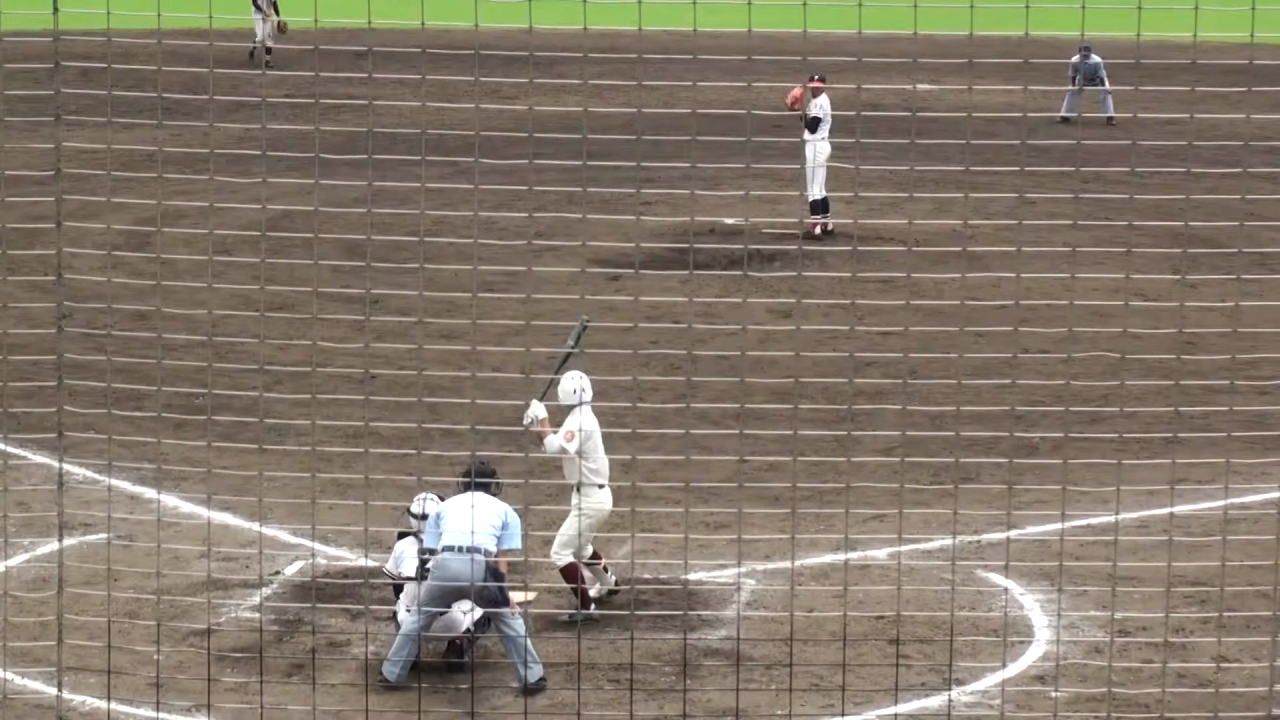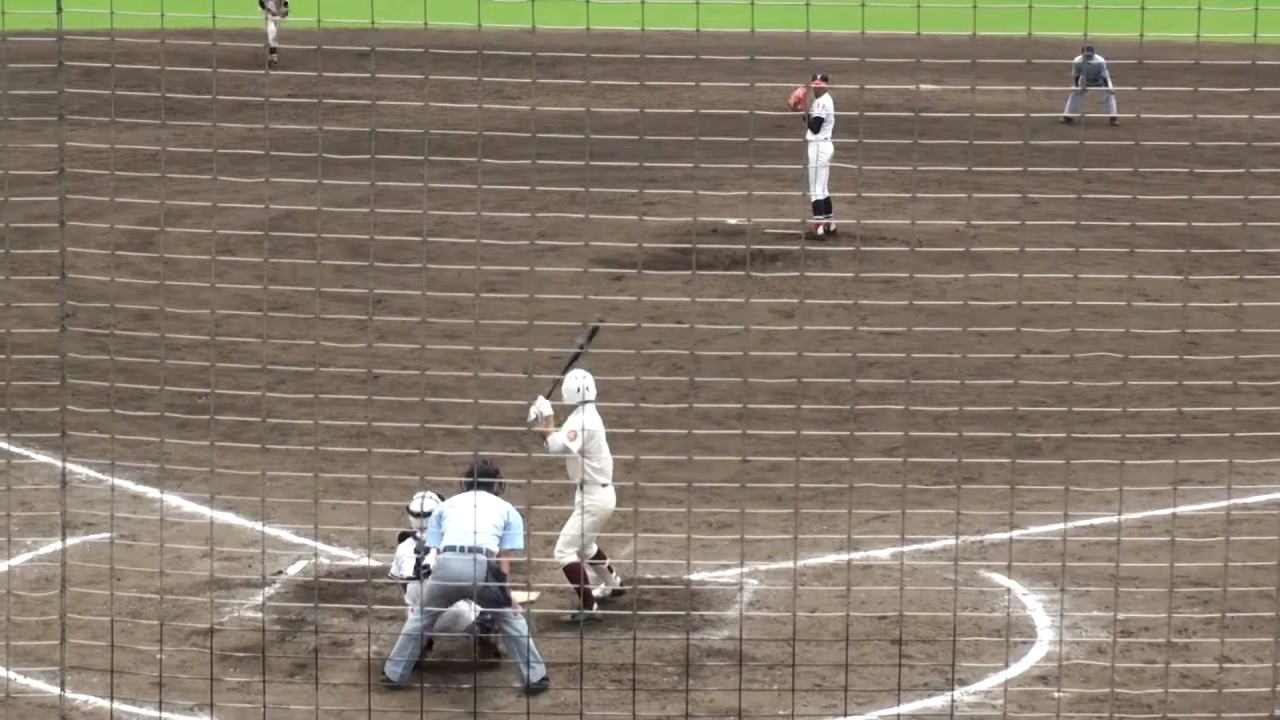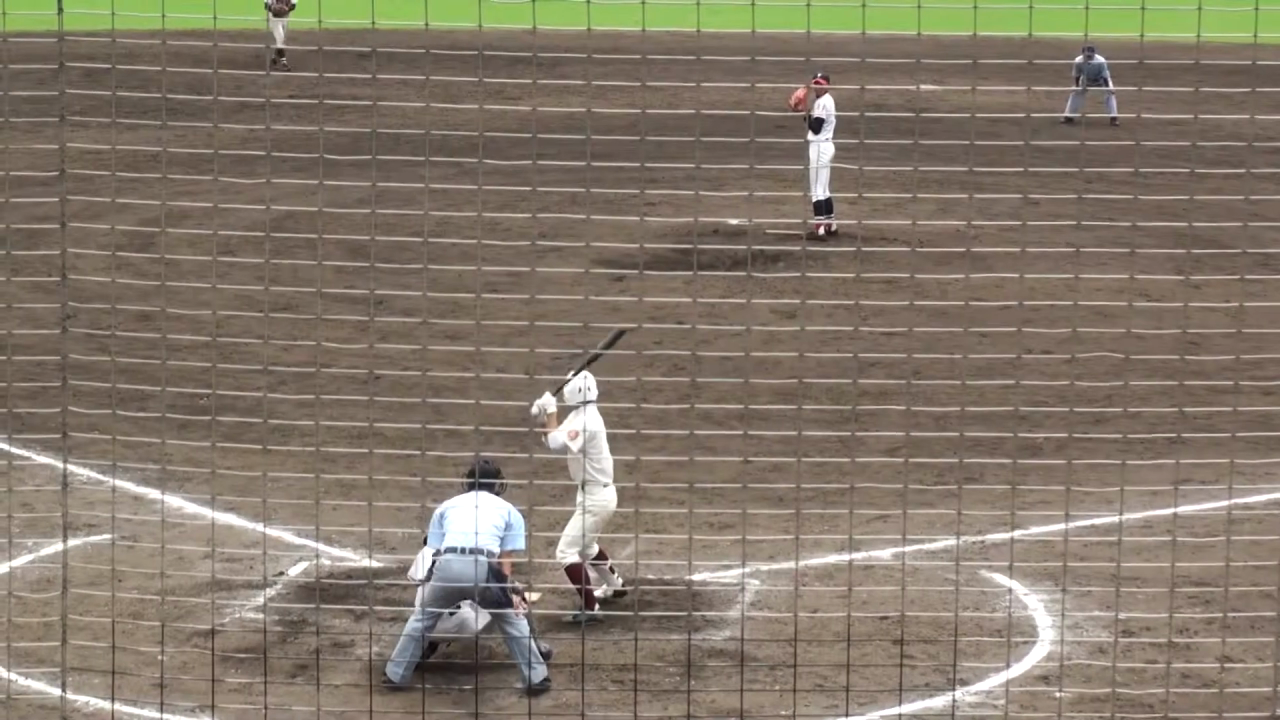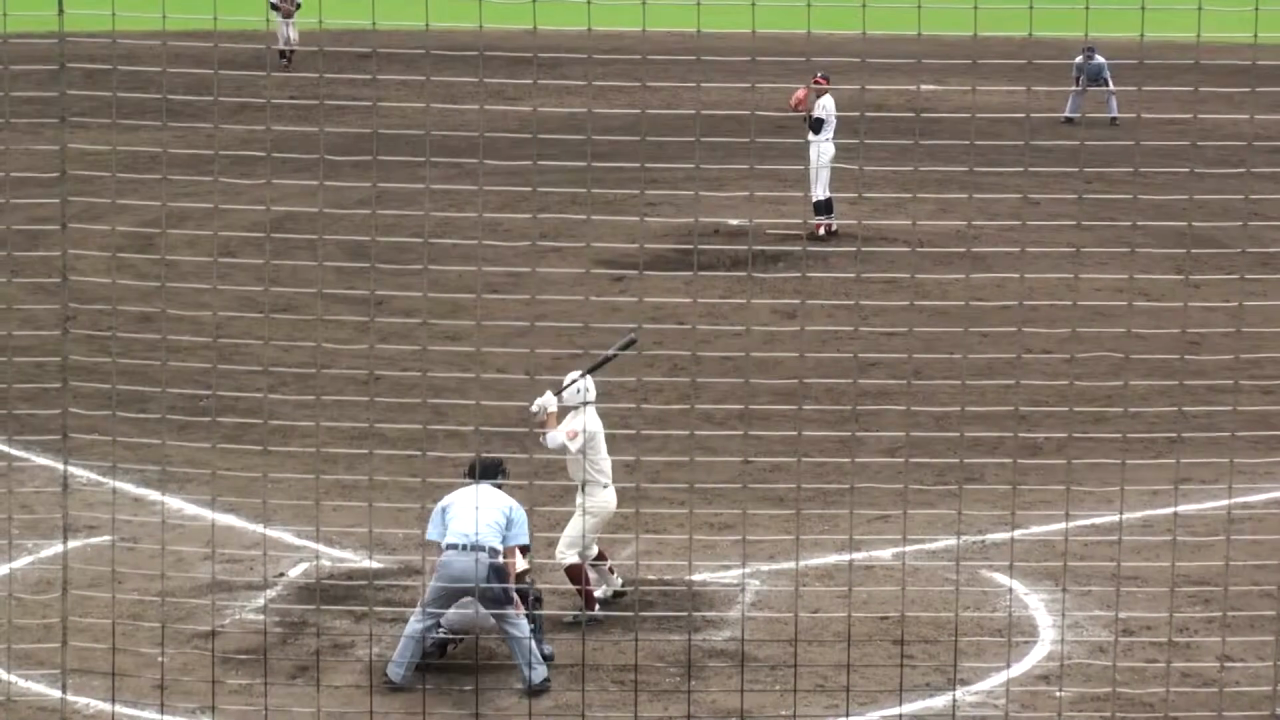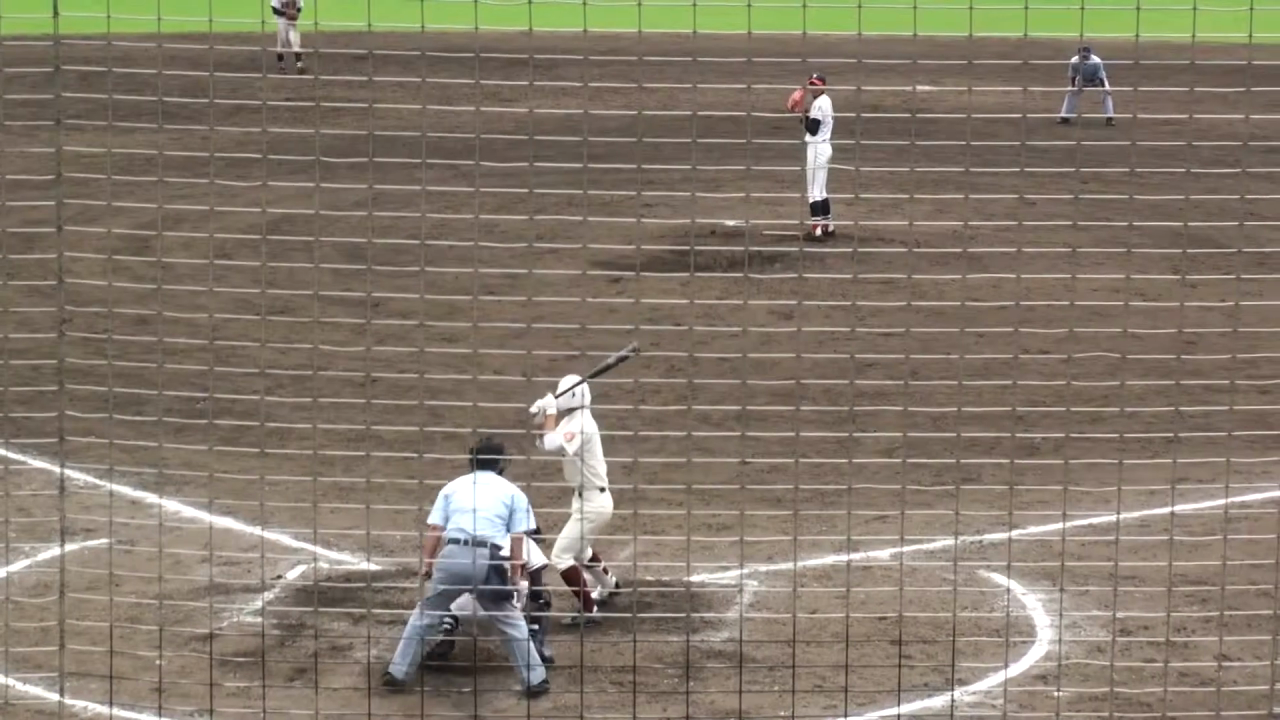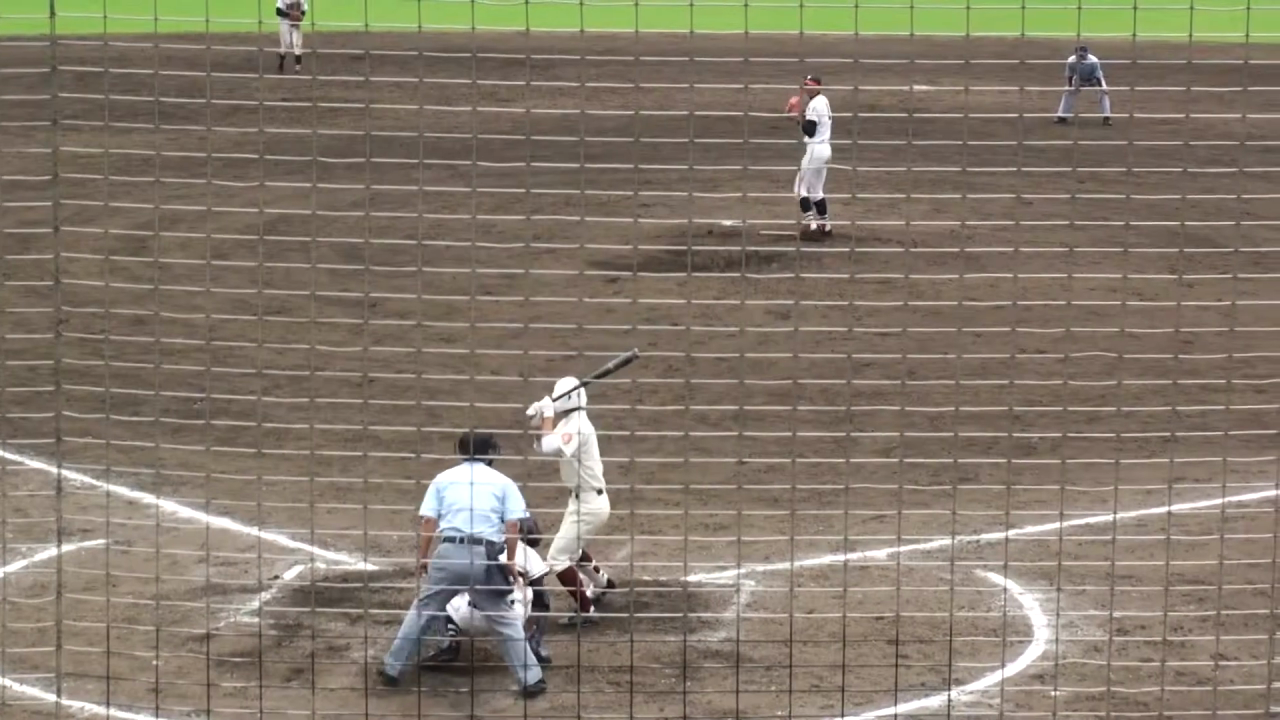
dt=0.2s
person 1, frame 1
left shoulder: (580, 420)
right shoulder: (580, 417)
left elbow: (554, 447)
right elbow: (557, 445)
left wrist: (542, 418)
right wrist: (538, 425)
left hip: (590, 498)
right hip: (592, 495)
left knee: (561, 552)
right knee: (580, 547)
left ankle: (586, 608)
right ankle: (608, 584)
person 1, frame 2
left shoulder: (584, 420)
right shoulder: (583, 415)
left elbow: (556, 446)
right elbow: (559, 442)
left wrist: (548, 415)
right wrist: (541, 422)
left hip: (593, 496)
right hip: (597, 493)
left knee: (565, 551)
right knee: (584, 545)
left ankle: (589, 608)
right ankle: (613, 585)
person 1, frame 3
left shoulder: (586, 420)
right shoulder: (582, 415)
left elbow: (556, 443)
right elbow: (556, 439)
left wrist: (551, 412)
right wrist: (544, 416)
left hip: (595, 496)
right hip: (597, 493)
left knee: (567, 551)
right knee: (585, 545)
left ankle: (590, 609)
right ankle: (615, 585)
person 1, frame 4
left shoulder: (585, 421)
right shoulder: (579, 416)
left elbow: (554, 443)
right elbow: (553, 438)
left wrist: (551, 411)
right wrist: (544, 415)
left hip: (595, 498)
right hip: (595, 494)
left knee: (566, 552)
right knee: (585, 546)
left ankle: (590, 609)
right ankle: (614, 586)
person 1, frame 5
left shoulder: (581, 424)
right shoulder: (572, 420)
left elbow: (552, 445)
right elbow: (547, 442)
left wrist: (550, 413)
right wrist: (542, 419)
left hip: (592, 502)
right hip: (590, 498)
left knee: (561, 556)
right knee: (578, 549)
left ankle: (588, 611)
right ankle: (610, 585)
person 1, frame 6
left shoulder: (577, 426)
right shoulder: (569, 422)
left elbow: (550, 448)
right elbow: (542, 446)
left wrist: (547, 416)
right wrist: (539, 421)
left hip: (589, 504)
right hip: (583, 500)
left knee: (557, 557)
right knee: (571, 548)
left ankle: (586, 611)
right ankle: (602, 583)
person 2, frame 1
left shoulder: (444, 505)
right shoulder: (505, 510)
right elbow: (502, 558)
right wrist: (502, 591)
left hip: (446, 563)
right hip: (480, 565)
left knee: (418, 618)
right knee: (509, 619)
left ankle: (392, 674)
right ankle: (532, 678)
person 2, frame 2
left shoulder: (446, 505)
right shoulder: (507, 509)
right elbow: (503, 558)
right wrist: (505, 591)
left hip: (447, 563)
right hip: (482, 565)
left knee: (420, 617)
right knee: (511, 619)
left ankle: (394, 674)
right ankle: (535, 678)
person 2, frame 3
left shoulder: (447, 505)
right shoulder: (508, 510)
left elbow: (435, 552)
right elbow: (505, 558)
right wrist: (507, 592)
left hip: (448, 566)
right hip: (483, 567)
left knee: (421, 618)
right knee: (513, 619)
left ankle: (395, 675)
right ankle: (536, 678)
person 2, frame 4
left shoulder: (450, 498)
right shoulder: (510, 503)
left elbow: (436, 545)
right elbow: (510, 553)
left wrist: (436, 581)
right wrist: (509, 590)
left hip: (450, 562)
right hip: (486, 564)
left knee: (423, 618)
right knee: (513, 619)
left ankle: (396, 676)
right ankle: (537, 679)
person 2, frame 5
left shoulder: (453, 486)
right shoulder: (513, 491)
left elbow: (434, 530)
right elbow: (517, 539)
left wrist: (427, 566)
right wrist: (514, 577)
left hip: (451, 556)
right hip: (488, 560)
left knee: (425, 615)
right knee: (511, 620)
left ankle: (397, 673)
right ankle: (535, 680)
person 2, frame 6
left shoulder: (443, 478)
right shoulder: (503, 482)
left elbow: (428, 521)
right elbow: (512, 526)
left wrist: (422, 558)
right wrist: (510, 563)
left hip: (448, 553)
right hip: (483, 557)
left knee: (422, 612)
right knee: (505, 619)
left ankle: (392, 669)
right ankle: (531, 680)
